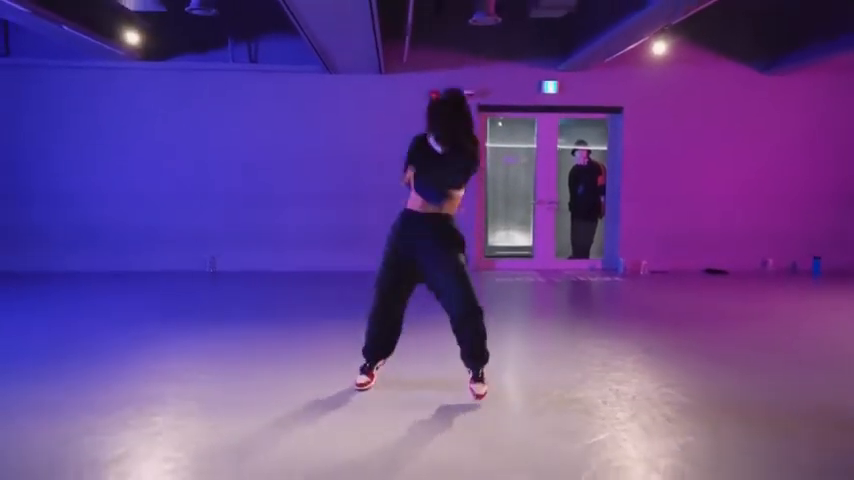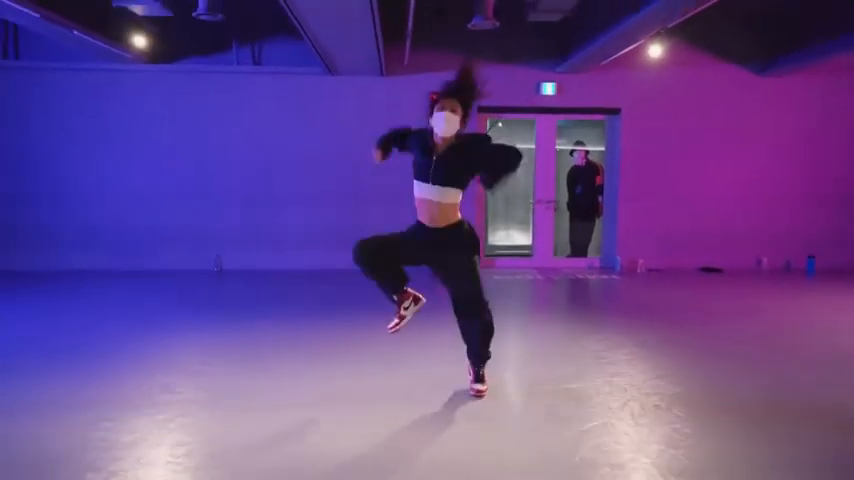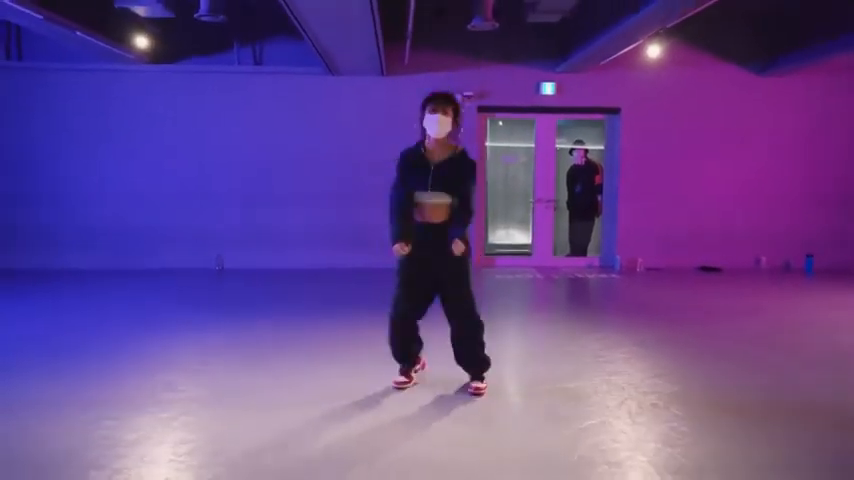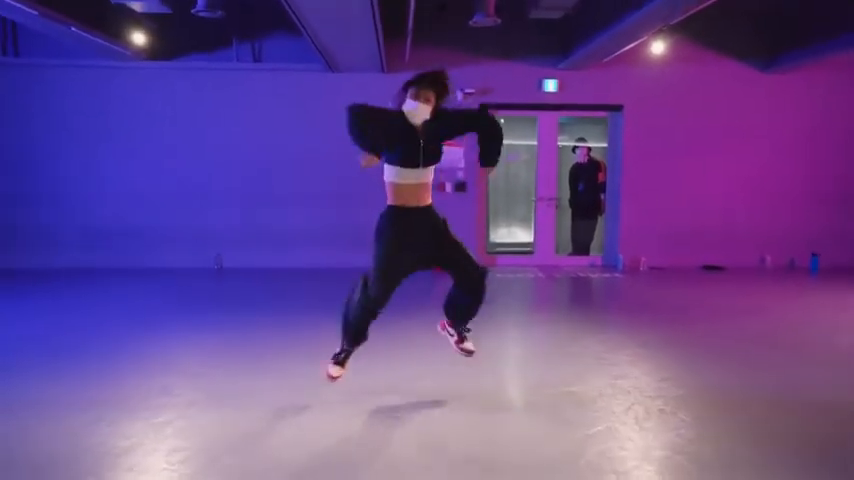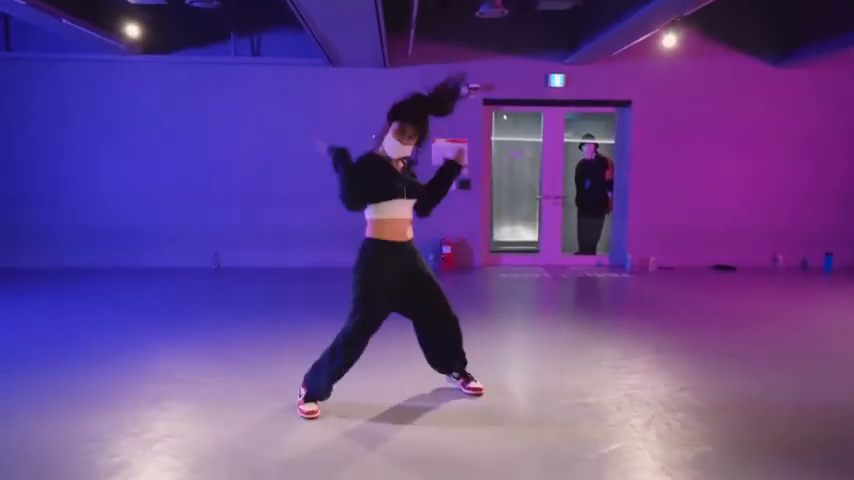
dt=0.2s
person 1, frame 1
left shoulder: (464, 152)
right shoulder: (419, 148)
left elbow: (455, 171)
right elbow: (426, 187)
left hip: (441, 236)
right hip: (407, 232)
left knee: (464, 304)
right knee: (385, 302)
left ankle: (476, 369)
right ankle: (372, 362)
person 1, frame 2
left shoulder: (469, 148)
right shoulder: (421, 140)
left elbow: (511, 157)
right elbow: (402, 136)
left wrist: (489, 177)
right wrist: (384, 145)
left hip: (455, 238)
right hip: (420, 234)
left knee: (472, 305)
right knee: (367, 253)
left ankle: (478, 369)
right ankle: (404, 297)
person 1, frame 3
left shoulder: (462, 162)
right shoulder: (409, 157)
left elbow: (465, 204)
right elbow: (399, 200)
left wrist: (459, 235)
right wrist: (399, 236)
left hip: (449, 239)
right hip: (416, 239)
left knee: (461, 308)
right knee: (403, 310)
left ankle: (476, 370)
right ankle: (410, 363)
person 1, frame 4
left shoulder: (438, 127)
right shoulder: (390, 124)
left elbow: (485, 121)
right elbow: (356, 114)
left wrist: (488, 156)
right wrist: (369, 147)
left hip: (428, 219)
right hip: (397, 221)
left knee: (472, 275)
right knee: (377, 288)
left ankle: (454, 323)
right ankle: (348, 344)
person 1, frame 5
left shoulder: (406, 171)
right shoulder: (367, 165)
left elbow: (424, 207)
right elbow: (353, 199)
left wrist: (449, 170)
left hip: (408, 256)
right hip: (377, 256)
left knee: (441, 320)
right knee: (359, 328)
left ankle: (455, 368)
right ankle: (312, 389)
person 2, frame 1
left shoulder: (597, 168)
right shoulder: (574, 170)
left elbow: (602, 190)
right elbow: (572, 189)
left wrist: (602, 208)
left hip: (591, 210)
right hip: (577, 209)
left knee: (585, 239)
right knee: (576, 239)
left ankle: (582, 258)
right ankle: (577, 258)
person 2, frame 2
left shoulder: (595, 168)
right shoulder: (573, 170)
left elbow: (600, 190)
right elbow: (570, 189)
left wrist: (600, 207)
right wrist: (570, 204)
left hip: (589, 210)
right hip: (575, 209)
left knee: (584, 238)
right knee: (575, 238)
left ankle: (580, 257)
right ankle: (575, 257)
person 2, frame 3
left shoulder: (594, 167)
right shoulder: (572, 170)
left elbow: (599, 189)
left wrist: (599, 206)
right wrist: (570, 203)
left hip: (588, 209)
right hip: (575, 208)
left knee: (583, 237)
right knee: (574, 237)
left ankle: (579, 256)
right ankle: (575, 256)
person 2, frame 4
left shoulder: (597, 165)
right shoulder: (575, 168)
left elbow: (602, 187)
left wrist: (602, 205)
right wrist: (572, 202)
left hip: (591, 207)
right hip: (577, 207)
left knee: (586, 235)
right knee: (576, 236)
left ankle: (582, 254)
right ankle: (578, 254)
person 2, frame 5
left shoulder: (604, 162)
right shoulder: (581, 165)
left elbow: (609, 185)
left wrist: (609, 203)
right wrist: (578, 200)
left hip: (598, 205)
right hip: (584, 205)
left knee: (593, 234)
right knee: (583, 234)
left ankle: (588, 254)
right ankle: (584, 254)
